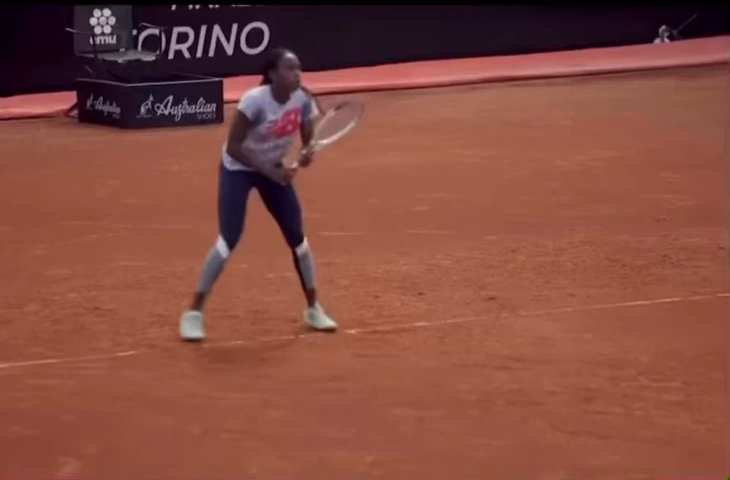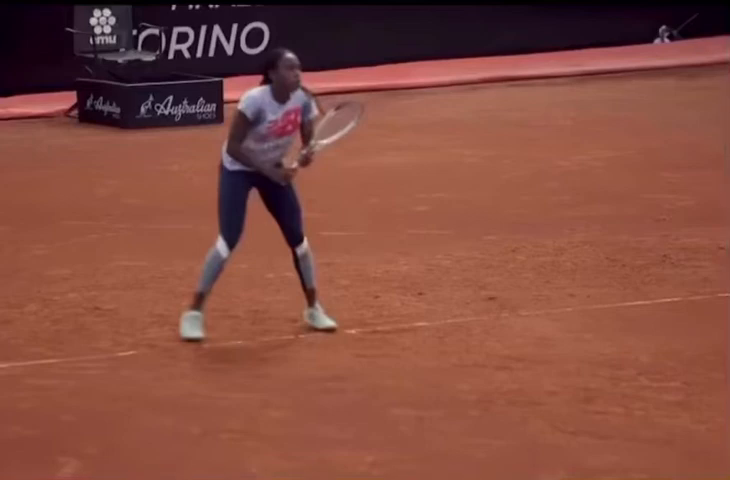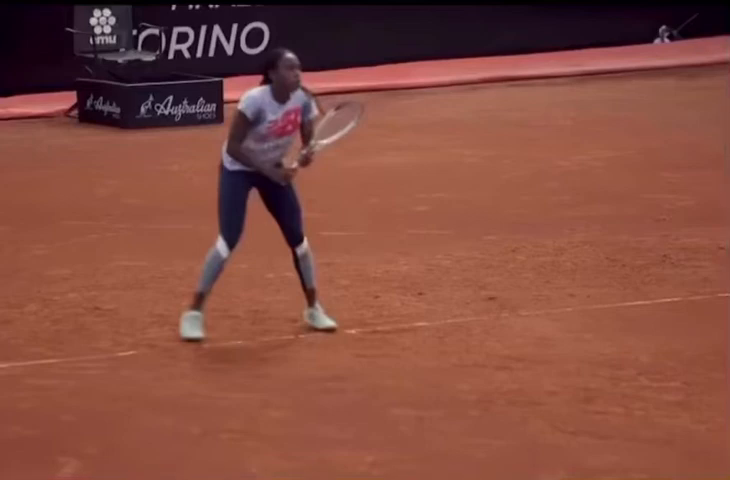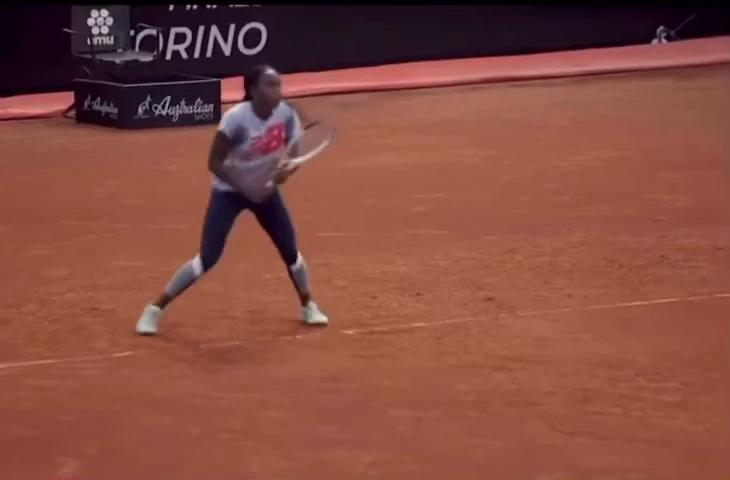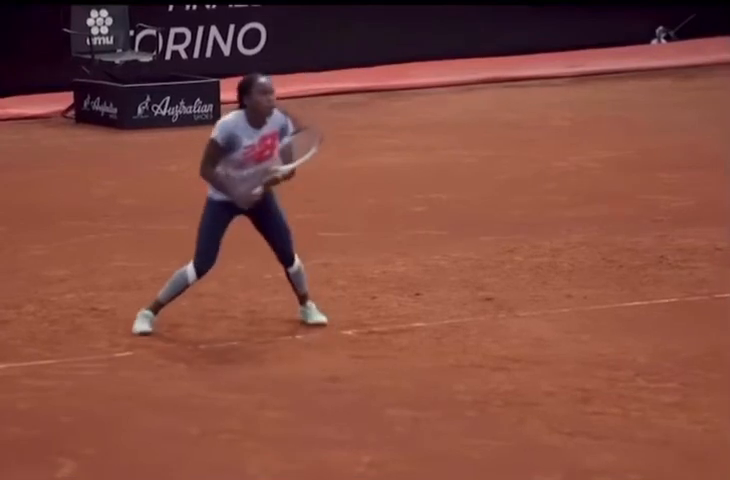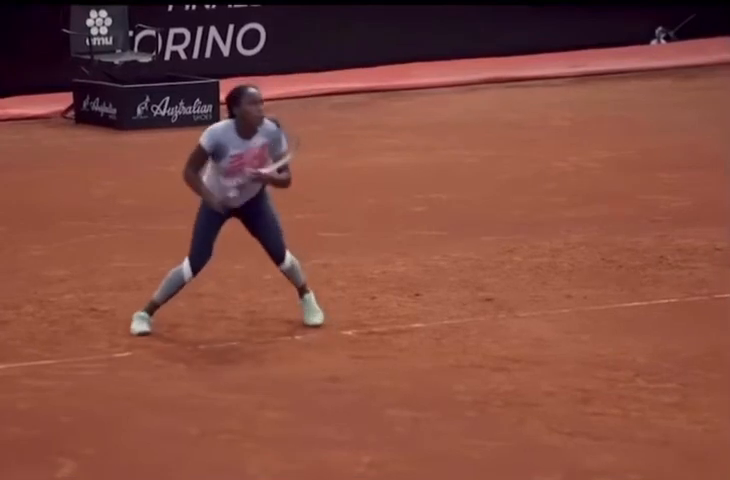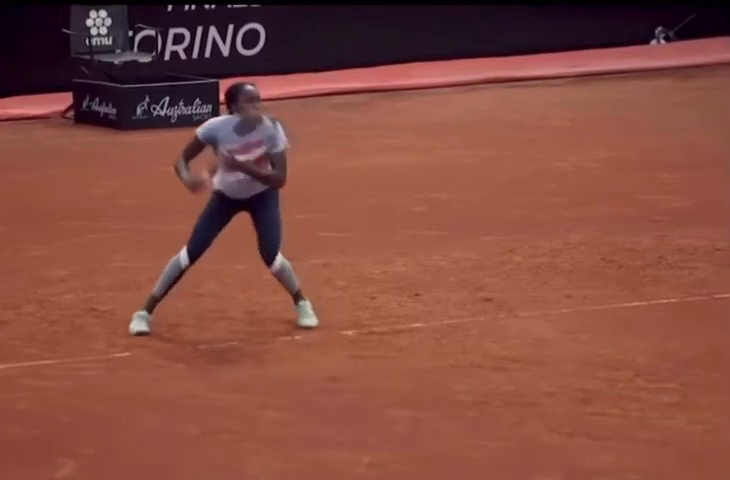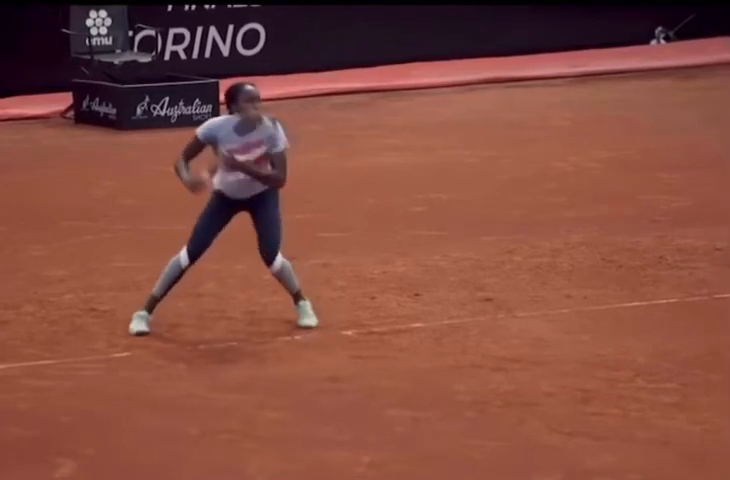
dt=0.4s
person 1, frame 1
left shoulder: (303, 100)
right shoulder: (255, 100)
left elbow: (309, 141)
right elbow: (233, 147)
left wrist: (307, 156)
right wrist: (270, 172)
left hip: (274, 170)
right hip: (238, 170)
left knee: (298, 238)
right knee: (228, 240)
left ankle: (313, 309)
right ankle: (194, 312)
person 1, frame 2
left shoulder: (303, 100)
right shoulder: (255, 100)
left elbow: (309, 141)
right elbow: (233, 147)
left wrist: (307, 155)
right wrist: (269, 171)
left hip: (274, 170)
right hip: (238, 169)
left knee: (297, 238)
right knee: (229, 240)
left ankle: (313, 308)
right ankle: (194, 312)
person 1, frame 3
left shoulder: (303, 100)
right shoulder: (255, 100)
left elbow: (309, 140)
right elbow: (233, 147)
left wrist: (307, 155)
right wrist: (269, 171)
left hip: (274, 169)
right hip: (238, 169)
left knee: (298, 238)
right knee: (228, 240)
left ankle: (313, 309)
right ankle: (194, 312)
person 1, frame 4
left shoulder: (287, 114)
right shoulder: (236, 118)
right elbow: (214, 163)
left wrist: (285, 172)
right wrist: (246, 189)
left hip: (265, 188)
right hip: (228, 190)
left knee: (290, 253)
right knee: (207, 259)
left ankle: (308, 306)
right ankle: (155, 309)
person 1, frame 5
left shoulder: (281, 122)
right shoulder: (229, 126)
left elbow: (290, 167)
right elbow: (206, 169)
left wrist: (278, 176)
right wrist: (236, 194)
left hip: (260, 194)
right hip: (223, 198)
left knee: (287, 255)
right knee: (201, 265)
left ankle: (306, 305)
right ankle: (149, 312)
person 1, frame 6
left shoulder: (272, 132)
right shoulder: (217, 134)
left elbow: (286, 178)
right elbow: (190, 172)
left wrist: (265, 177)
right wrist: (210, 197)
left hip: (253, 198)
right hip: (216, 201)
left knee: (278, 252)
right knee: (195, 263)
left ankle: (306, 298)
right ankle: (145, 313)
person 1, frame 7
left shoulder: (271, 129)
right shoulder: (216, 127)
left elbow: (279, 179)
right elbow: (182, 160)
left wrist: (244, 168)
right wrist: (188, 178)
left hip: (261, 195)
right hip: (224, 194)
left knee: (270, 255)
right knee: (191, 252)
left ankle: (302, 304)
right ankle: (145, 312)
person 1, frame 8
left shoulder: (271, 129)
right shoulder: (216, 127)
left elbow: (280, 179)
right elbow: (182, 159)
left wrist: (242, 166)
right wrist: (187, 178)
left hip: (262, 195)
right hip: (225, 195)
left knee: (270, 255)
right knee: (191, 252)
left ankle: (302, 304)
right ankle: (145, 312)
